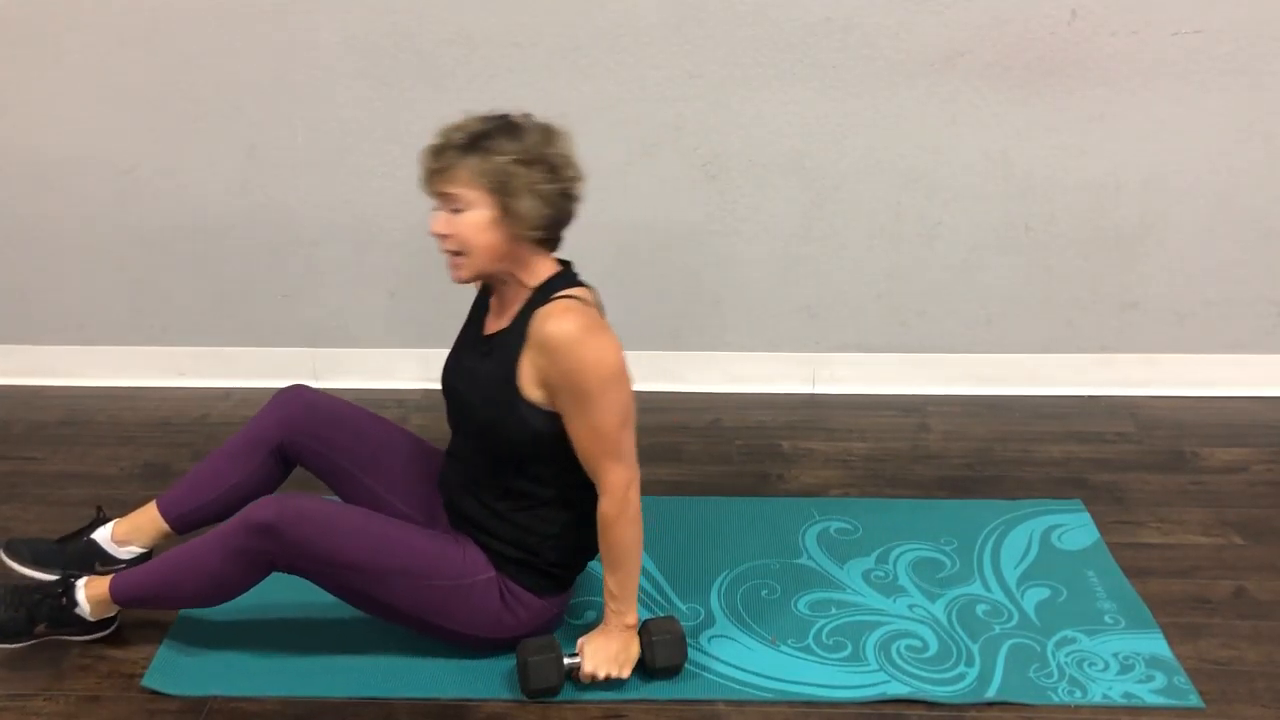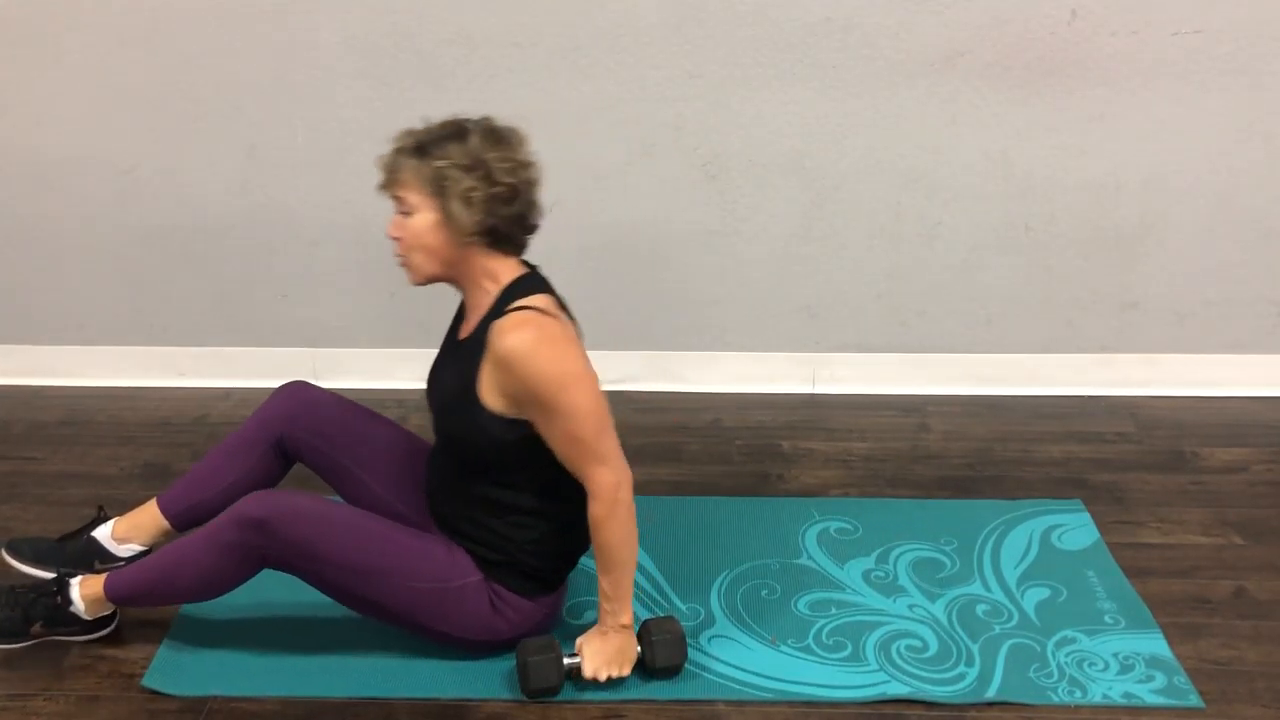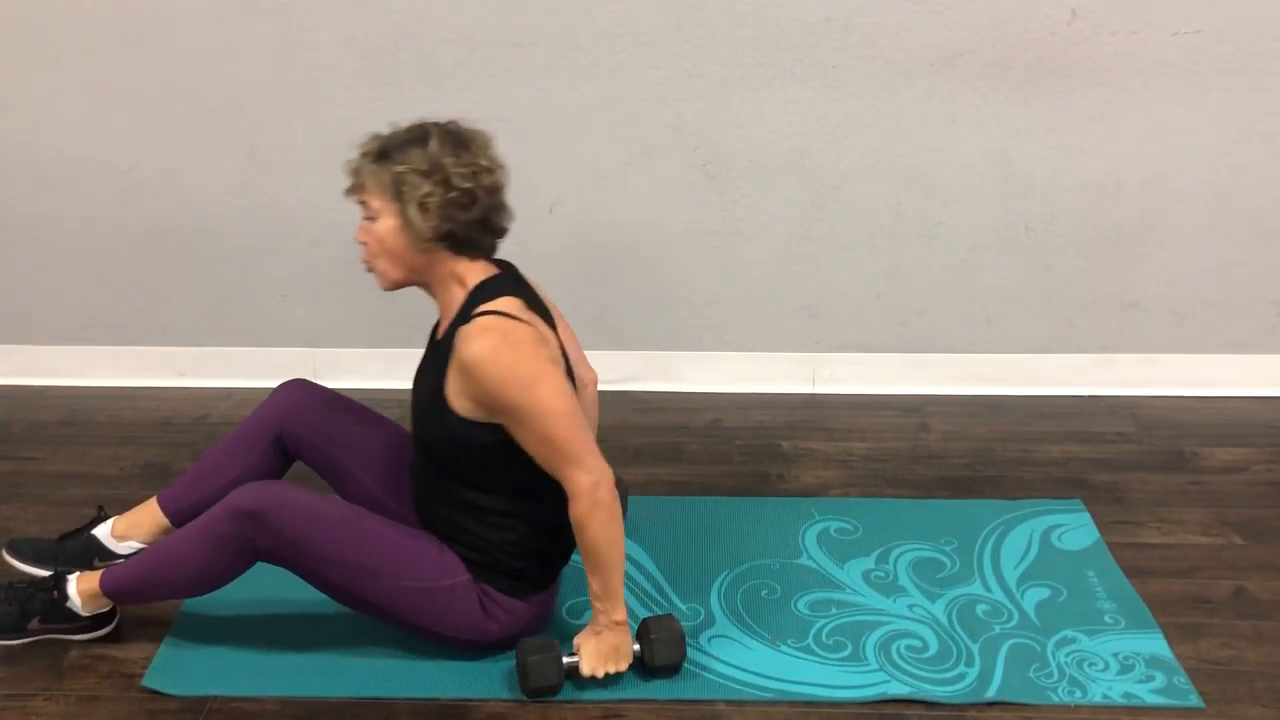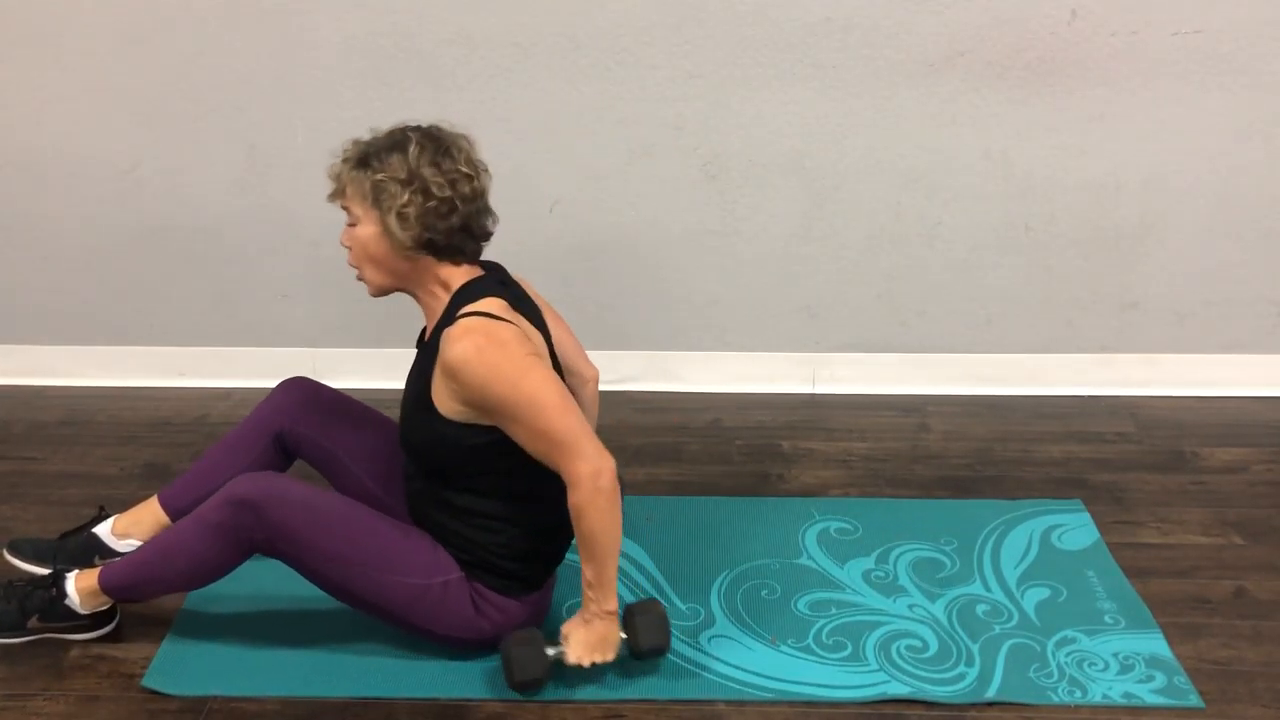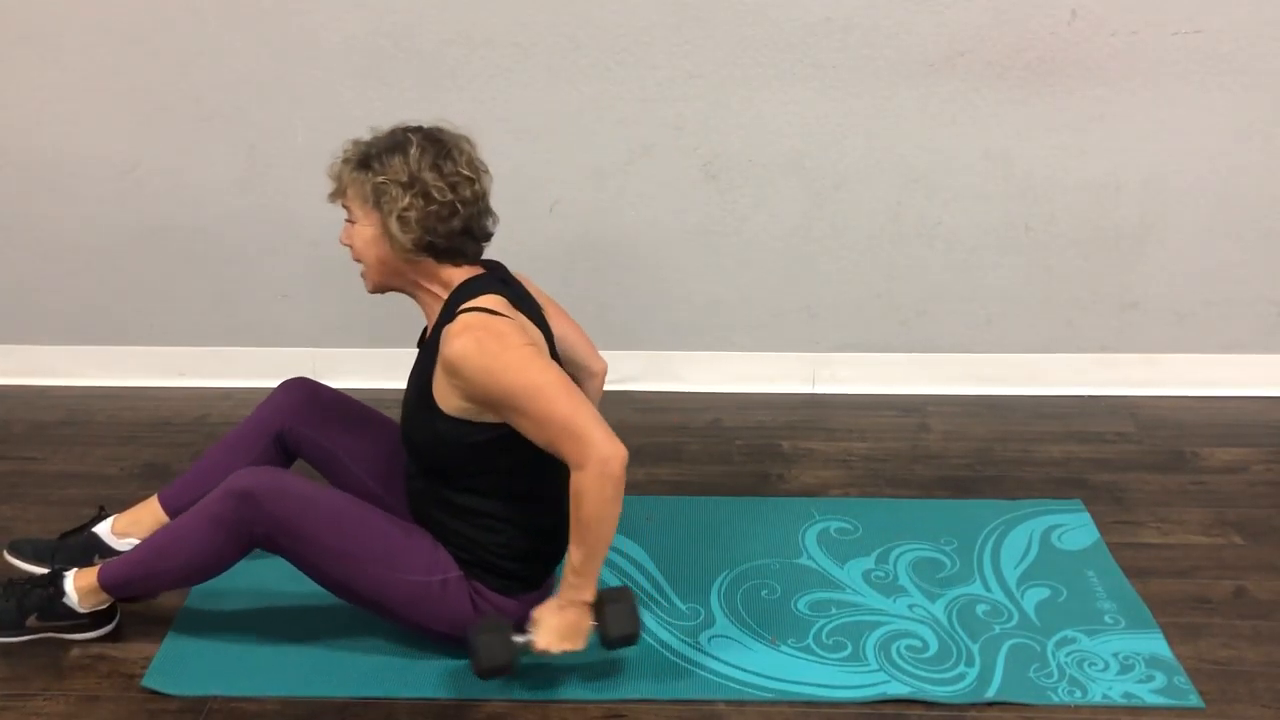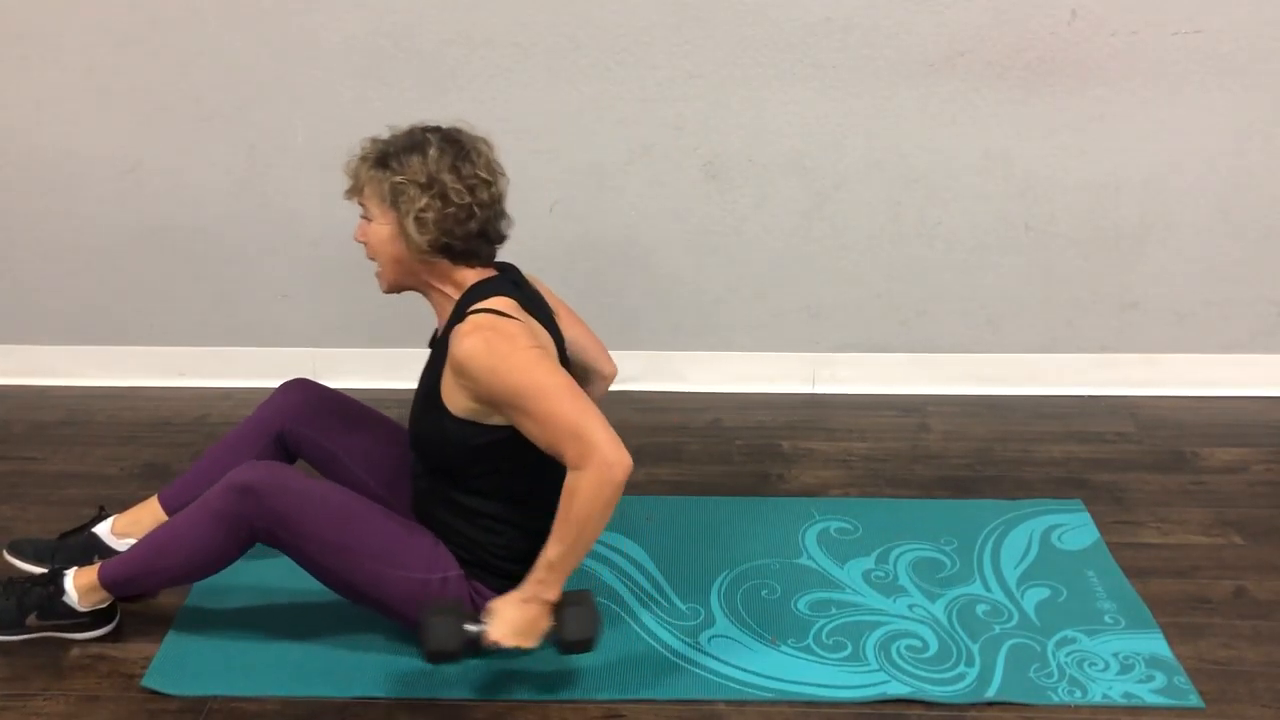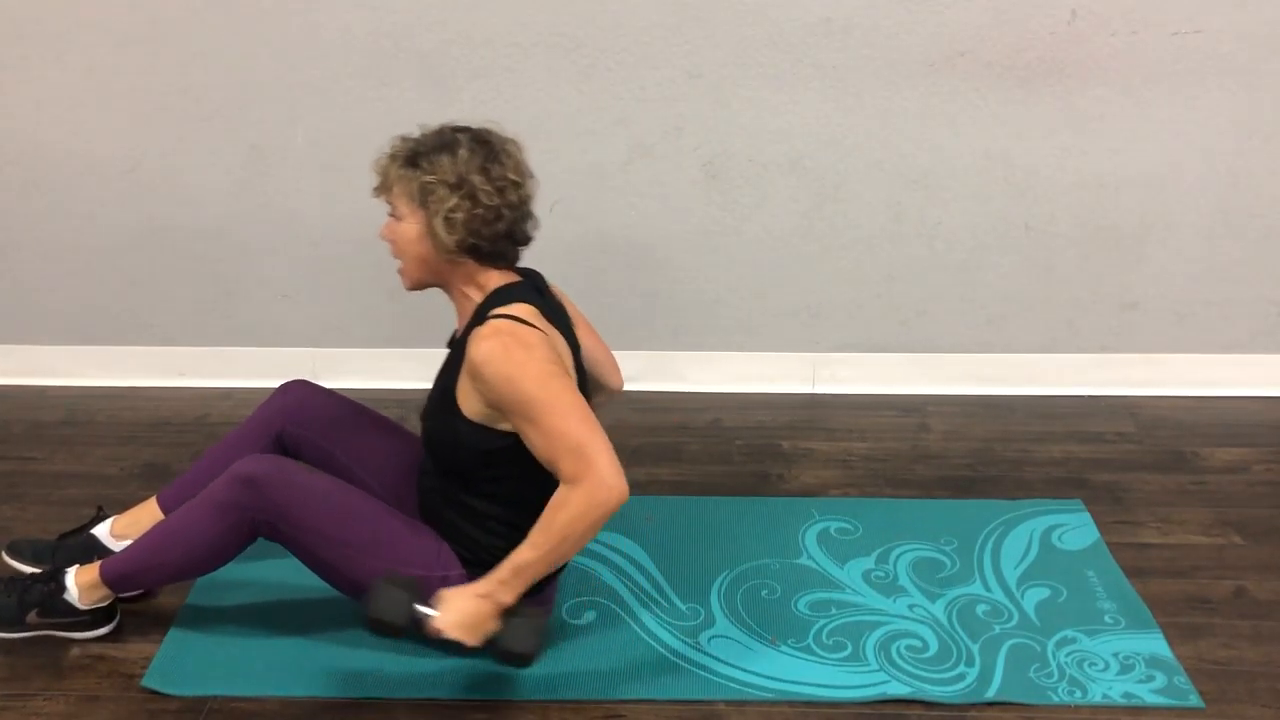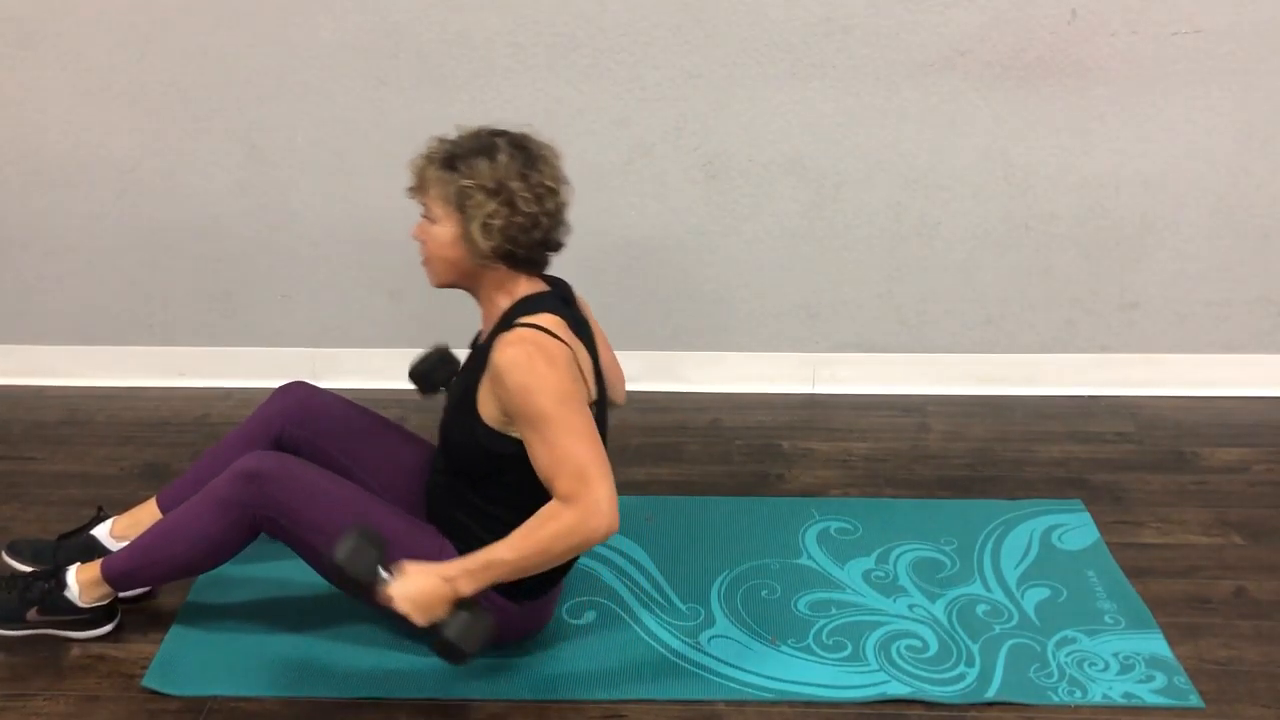
dt=0.1s
person 1, frame 1
left shoulder: (562, 329)
right shoulder: (504, 282)
left elbow: (620, 481)
left wrist: (619, 624)
left hip: (508, 588)
right hip: (462, 512)
left knee: (275, 524)
right knee: (294, 413)
left ankle: (89, 602)
right ankle: (120, 544)
person 1, frame 2
left shoulder: (524, 337)
right shoulder: (493, 284)
left elbow: (609, 482)
left wrist: (616, 625)
left hip: (498, 591)
right hip: (454, 515)
left knee: (266, 520)
right knee: (294, 408)
left ankle: (85, 602)
right ankle: (121, 542)
person 1, frame 3
left shoulder: (490, 342)
right shoulder: (490, 286)
left elbow: (593, 483)
right elbow: (580, 385)
left wrist: (610, 623)
right wrist: (542, 483)
left hip: (489, 594)
right hip: (456, 520)
left knee: (257, 511)
right knee: (295, 407)
left ankle: (82, 599)
right ankle: (120, 542)
person 1, frame 4
left shoulder: (475, 342)
right shoulder: (481, 285)
left elbow: (594, 472)
right elbow: (582, 381)
left wrist: (598, 613)
right wrist: (536, 482)
left hip: (482, 593)
right hip: (452, 518)
left knee: (254, 501)
right knee: (294, 406)
left ankle: (81, 598)
right ankle: (121, 540)
person 1, frame 5
left shoulder: (472, 337)
right shoulder: (489, 285)
left elbow: (604, 458)
right elbow: (590, 372)
left wrist: (574, 598)
right wrist: (527, 454)
left hip: (482, 590)
right hip: (452, 517)
left knee: (255, 496)
right knee: (296, 406)
left ankle: (82, 596)
right ankle: (119, 538)
person 1, frame 6
left shoulder: (482, 338)
right shoulder: (502, 286)
left elbow: (607, 461)
right elbow: (600, 371)
left wrist: (536, 595)
right wrist: (522, 452)
left hip: (480, 588)
right hip: (455, 516)
left knee: (256, 490)
right knee: (296, 407)
left ankle: (83, 595)
right ankle: (118, 538)
person 1, frame 7
left shoulder: (503, 342)
right shoulder: (518, 292)
left elbow: (602, 486)
right elbow: (606, 378)
left wrist: (491, 597)
left hip: (479, 575)
right hip: (462, 516)
left knee: (259, 484)
right knee: (295, 407)
left ankle: (84, 593)
right ankle: (117, 539)
person 1, frame 8
left shoulder: (527, 352)
right shoulder: (541, 296)
left elbow: (594, 512)
right elbow: (612, 390)
left wrist: (453, 581)
left hip: (489, 592)
right hip: (463, 516)
left knee: (262, 480)
right knee: (295, 408)
left ankle: (85, 592)
right ankle: (117, 539)
